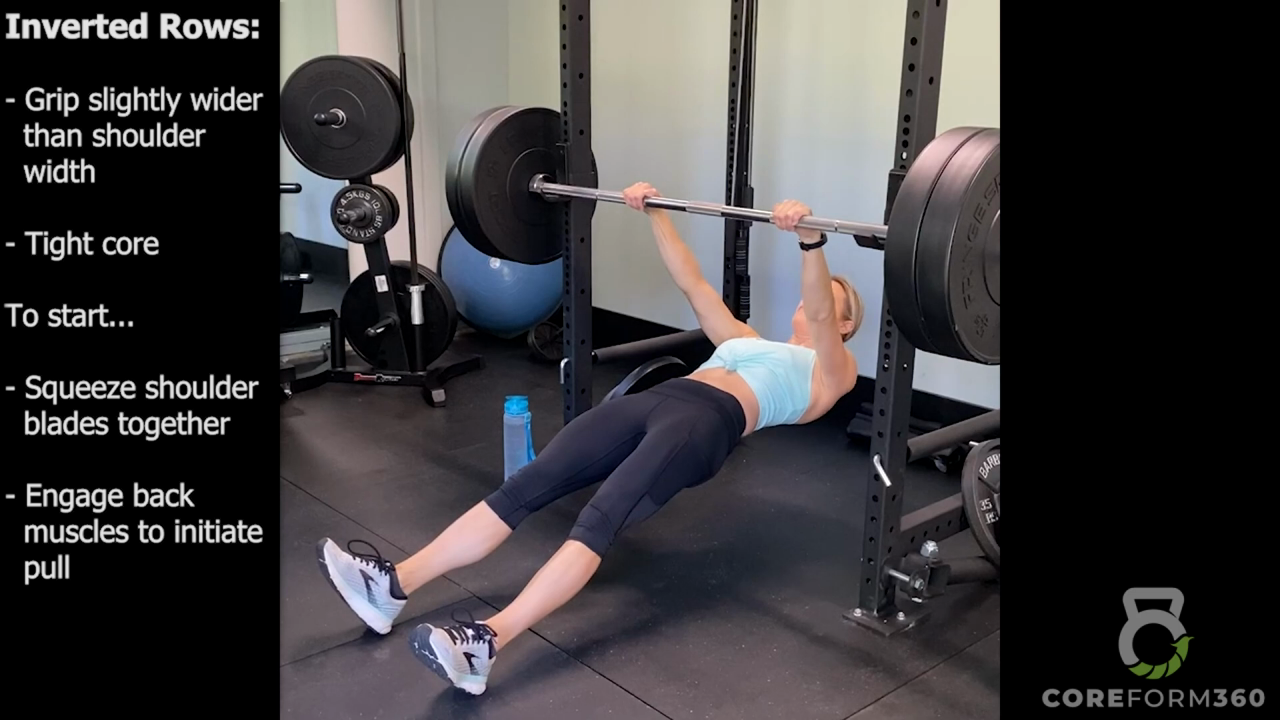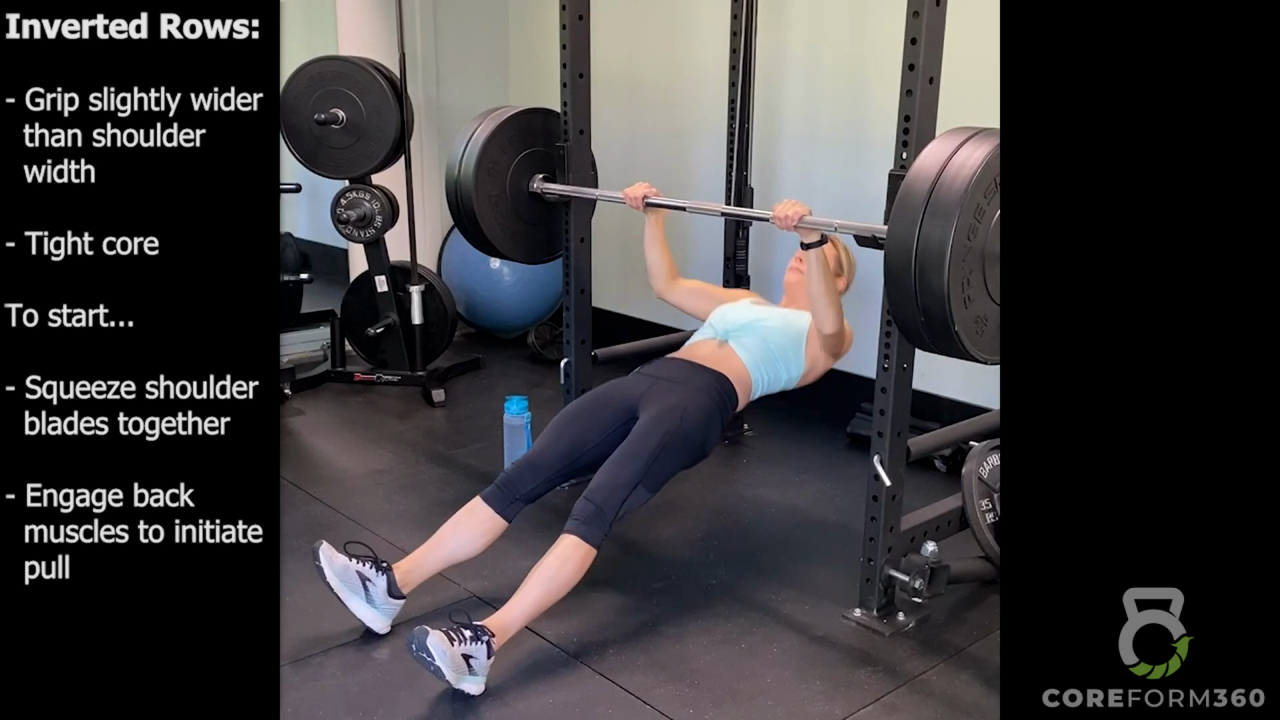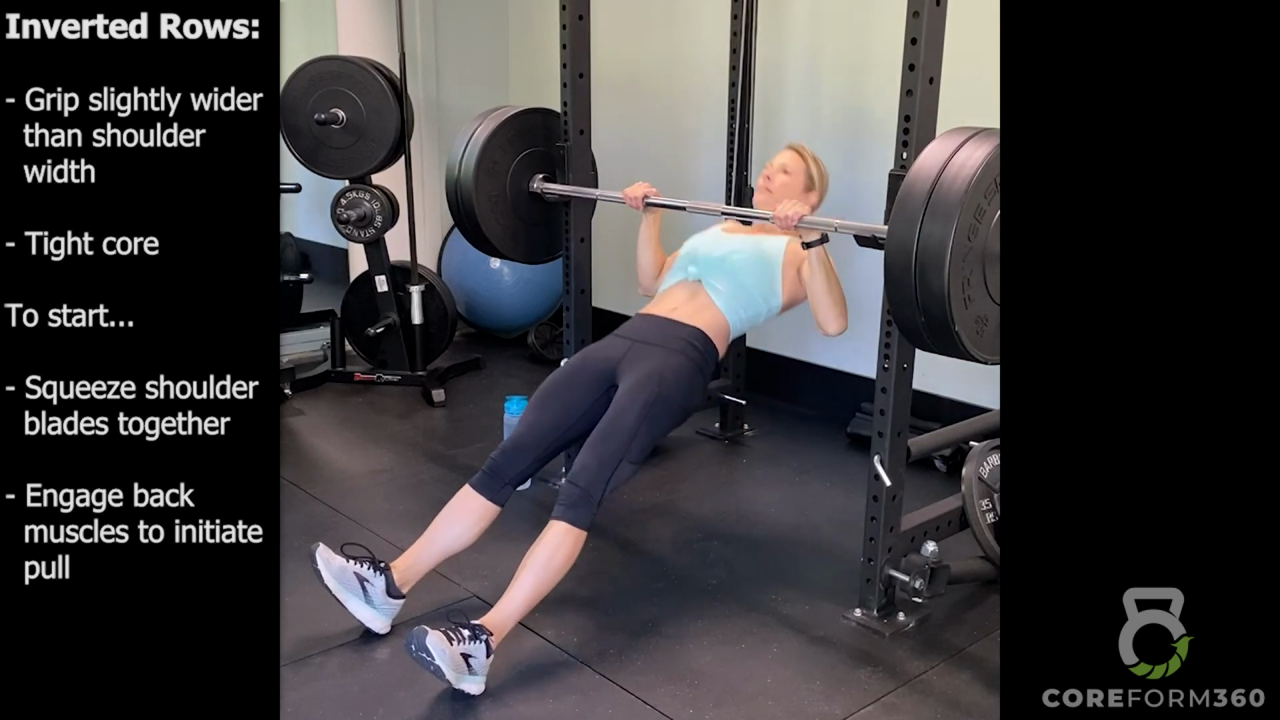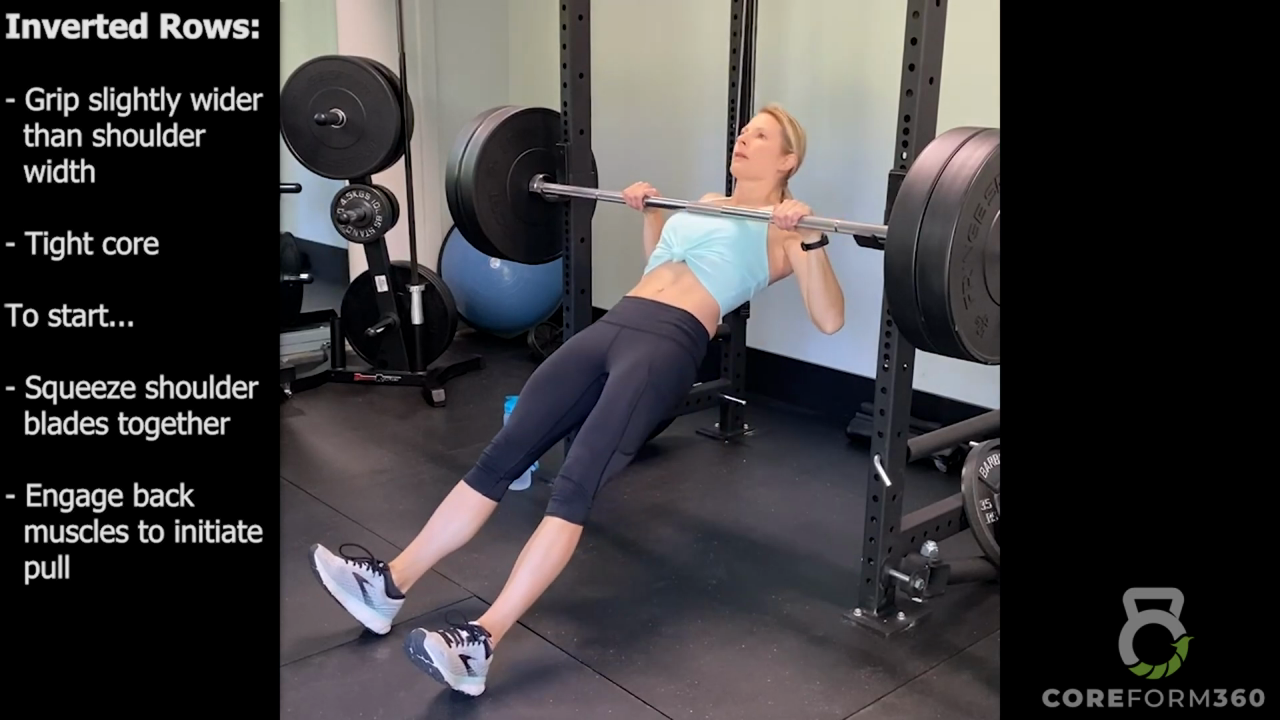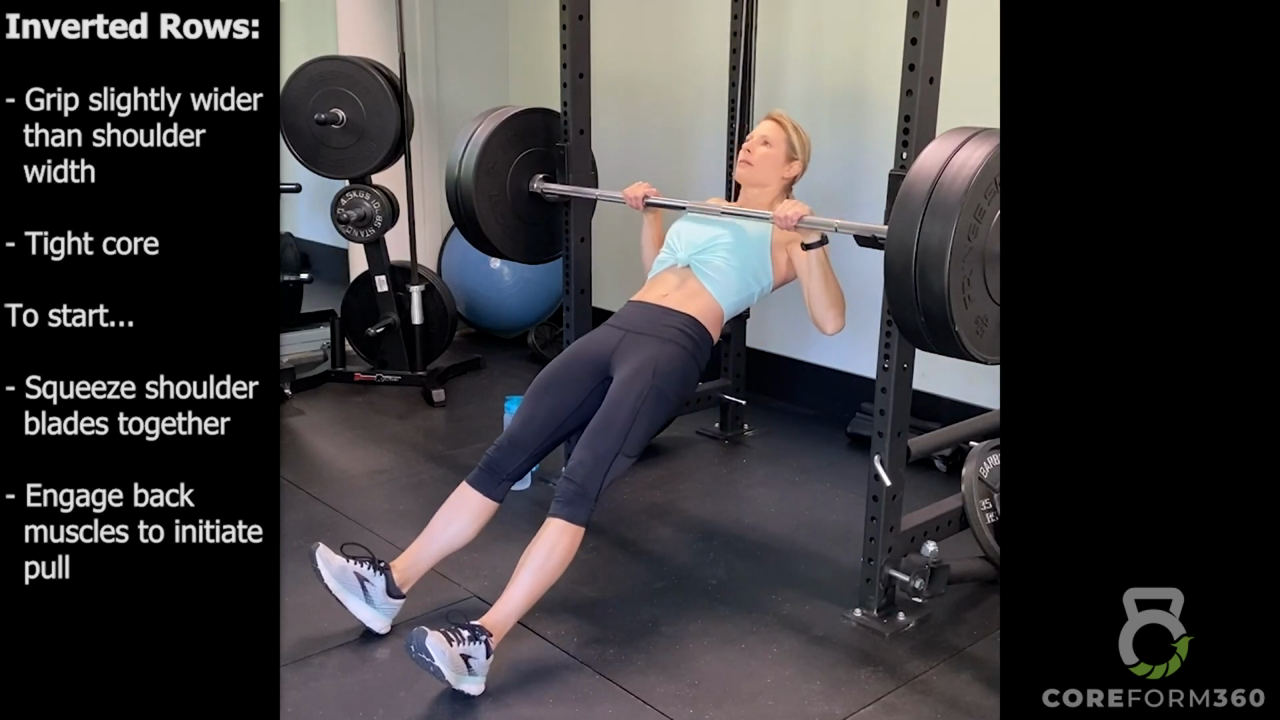
dt=0.3s
person 1, frame 1
left shoulder: (831, 371)
right shoulder: (749, 341)
left elbow: (820, 316)
right elbow: (693, 283)
left wrist: (810, 241)
right wrist: (655, 213)
left hip: (705, 423)
right hip: (656, 399)
left knee: (598, 522)
right knee: (525, 486)
left ankle: (485, 644)
right ankle: (393, 585)
person 1, frame 2
left shoulder: (823, 343)
right shoulder: (751, 303)
left elbow: (831, 329)
right elbow: (665, 285)
left wrist: (814, 239)
right wrist: (653, 214)
left hip: (696, 401)
right hip: (647, 380)
left knee: (593, 511)
right knee: (518, 480)
left ankle: (483, 644)
right ankle: (391, 586)
person 1, frame 3
left shoulder: (797, 257)
right shoulder: (724, 230)
left elbow: (833, 322)
left wrist: (811, 236)
right wrist: (649, 213)
left hip: (678, 359)
right hip: (623, 341)
left knee: (580, 492)
right knee: (506, 463)
left ankle: (481, 642)
right ankle: (390, 584)
person 1, frame 4
left shoulder: (783, 230)
right shoulder: (707, 205)
left elbow: (830, 320)
left wrist: (811, 237)
right wrist: (650, 210)
left hip: (668, 345)
right hip: (612, 326)
left knee: (574, 486)
right knee: (500, 458)
left ankle: (481, 642)
right ankle: (389, 585)
person 1, frame 5
left shoulder: (786, 234)
right shoulder: (710, 212)
left elbow: (831, 321)
left wrist: (811, 237)
right wrist: (650, 211)
left hip: (672, 348)
right hip: (616, 330)
left knee: (577, 487)
right knee: (503, 458)
left ankle: (481, 642)
right ankle: (390, 584)
